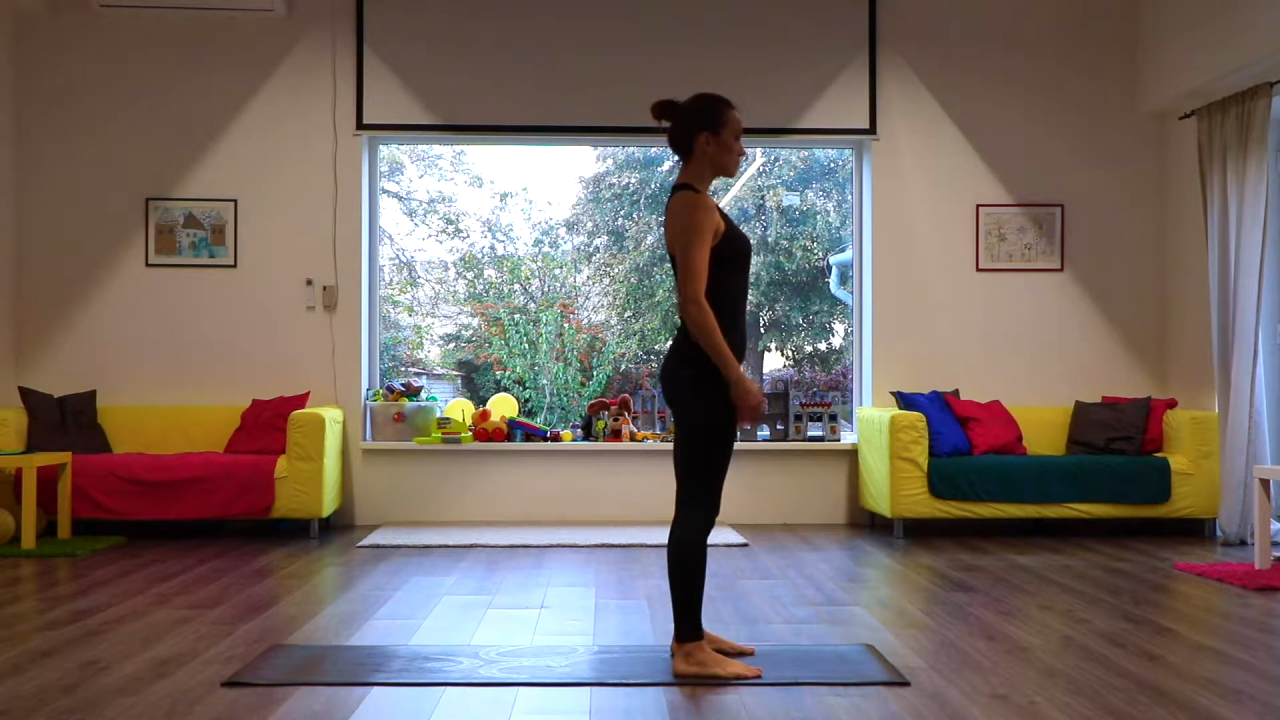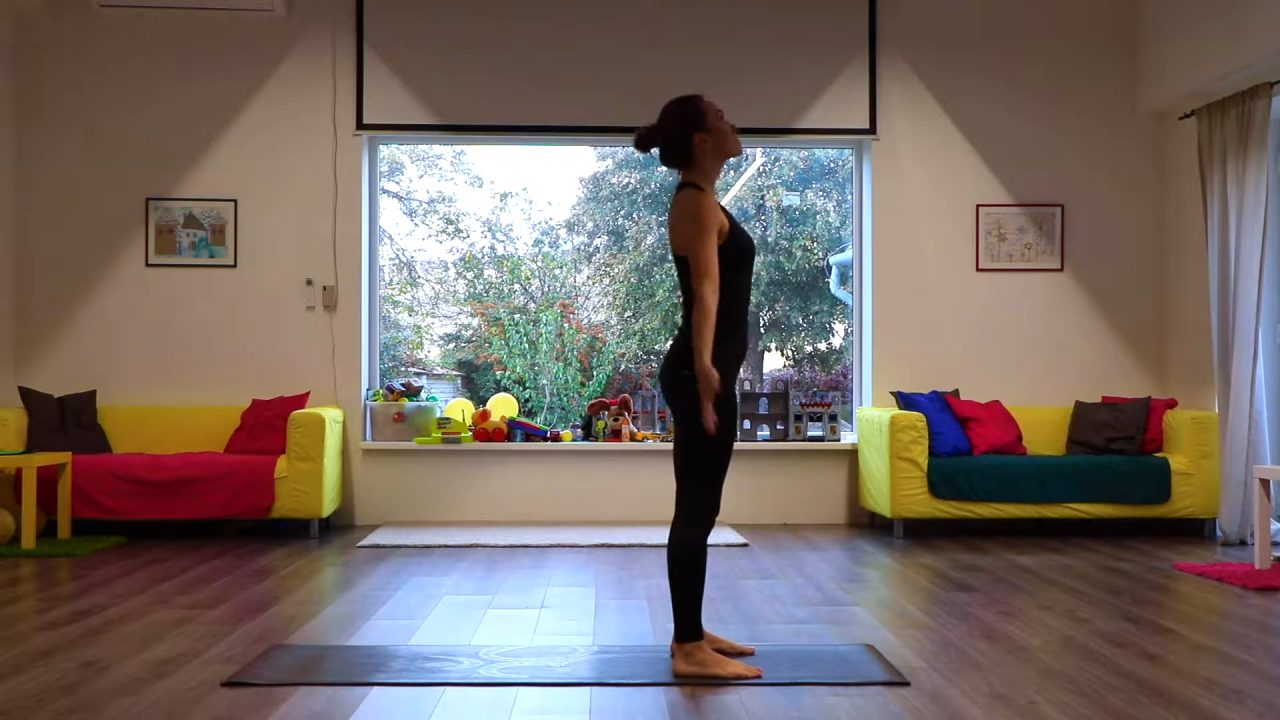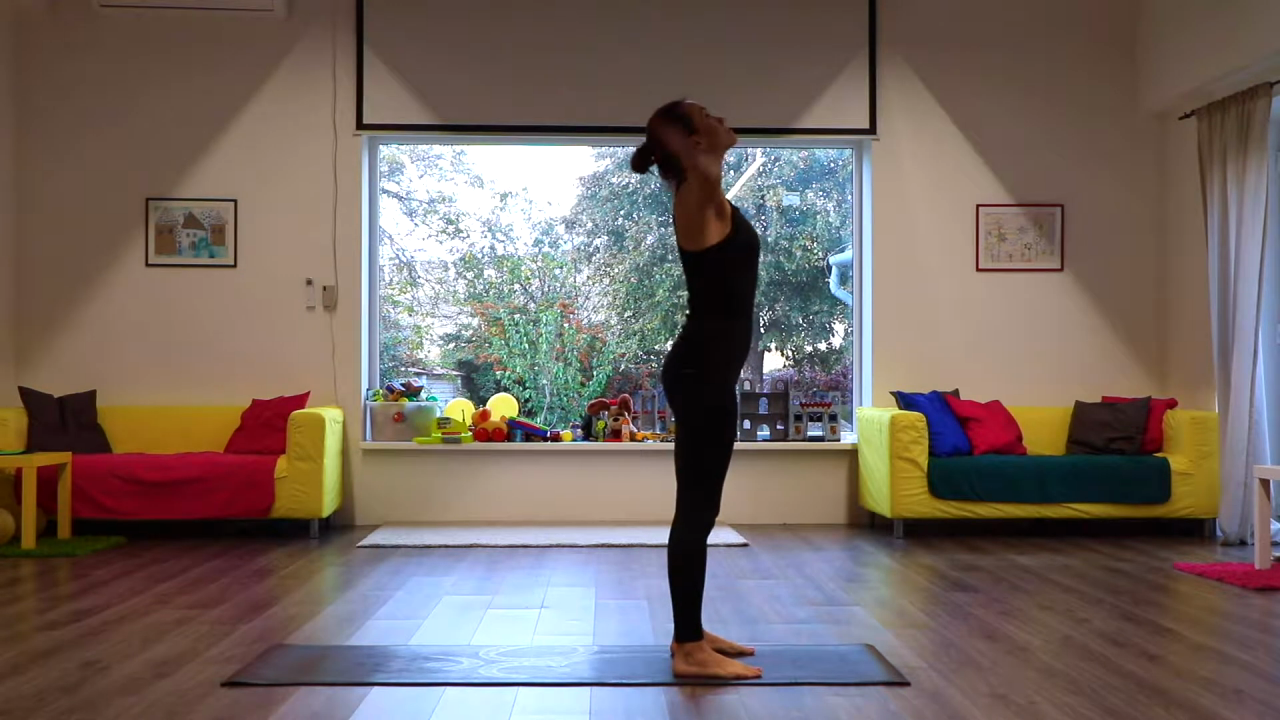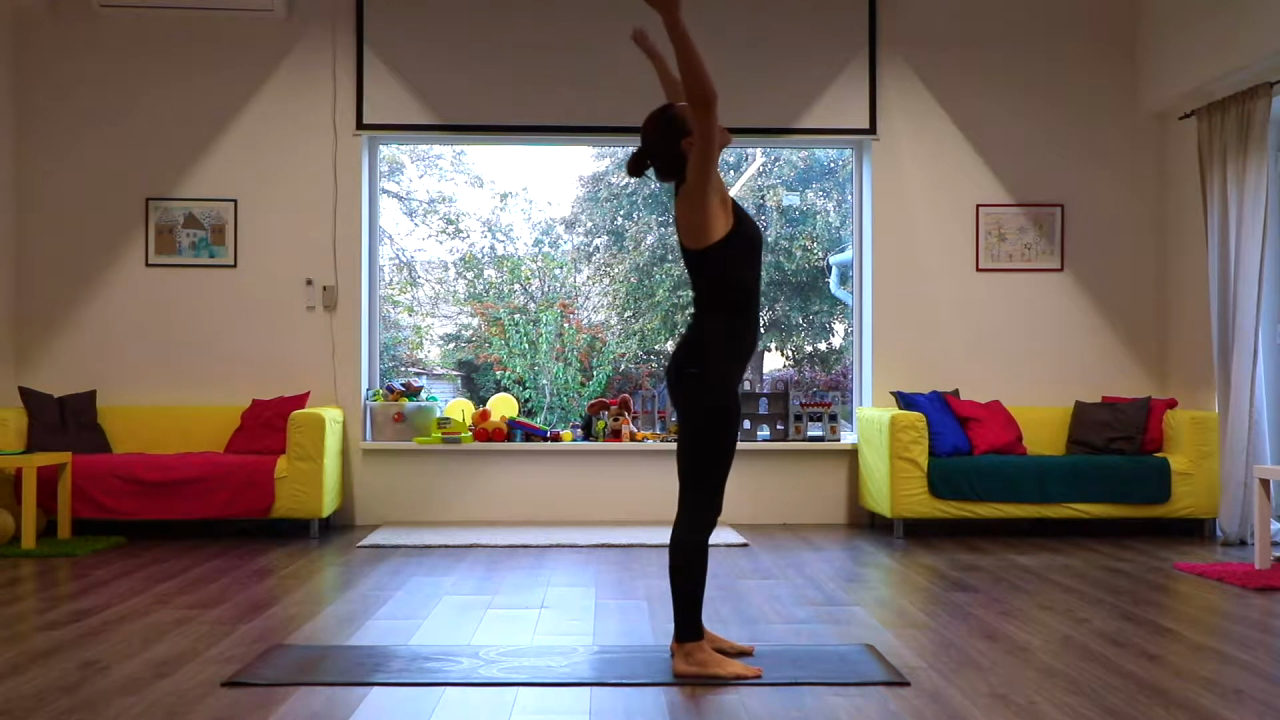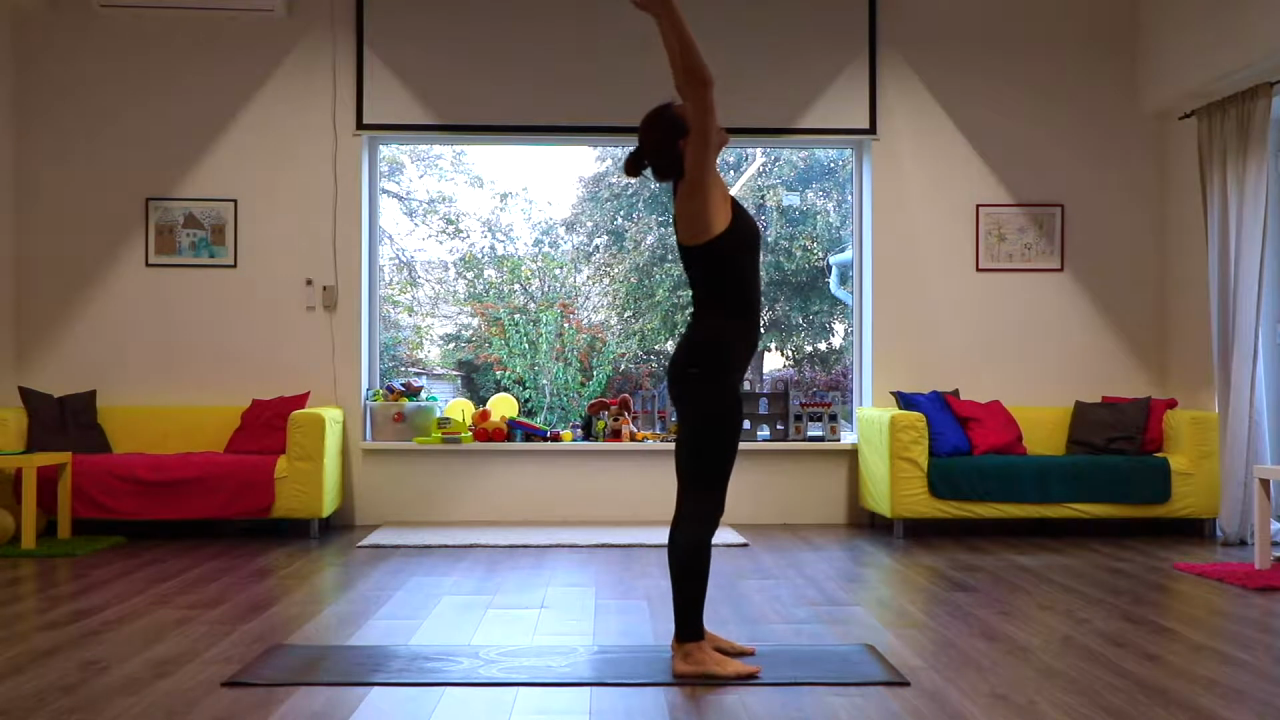
dt=0.4s
person 1, frame 1
left shoulder: (695, 202)
right shoulder: (693, 204)
right elbow: (694, 304)
left wrist: (730, 375)
right wrist: (737, 378)
left hip: (704, 371)
right hip: (702, 375)
left knee: (698, 508)
right knee: (696, 510)
left ankle: (691, 634)
right ankle: (689, 649)
person 1, frame 2
left shoulder: (698, 199)
right shoulder: (697, 202)
right elbow: (706, 290)
right wrist: (704, 364)
left hip: (705, 368)
right hip: (700, 370)
left knee: (698, 509)
right knee: (696, 510)
left ankle: (691, 633)
right ankle: (689, 649)
person 1, frame 3
left shoulder: (705, 194)
right shoulder: (701, 195)
right elbow: (701, 174)
right wrist: (685, 149)
left hip: (706, 367)
right hip: (705, 369)
left knee: (698, 508)
right knee: (697, 510)
left ankle: (691, 633)
right ankle: (690, 650)
person 1, frame 4
left shoulder: (703, 191)
right shoulder: (701, 192)
left elbow: (689, 104)
right elbow: (702, 100)
left hip: (708, 368)
right hip: (709, 371)
left knee: (700, 507)
right knee: (698, 509)
left ankle: (692, 632)
right ankle: (690, 650)
person 1, frame 5
left shoulder: (703, 188)
right shoulder: (700, 189)
left elbow: (690, 91)
right elbow: (698, 83)
left hip: (709, 367)
right hip: (710, 369)
left knee: (700, 506)
right knee: (699, 508)
left ankle: (692, 632)
right ankle: (690, 648)
